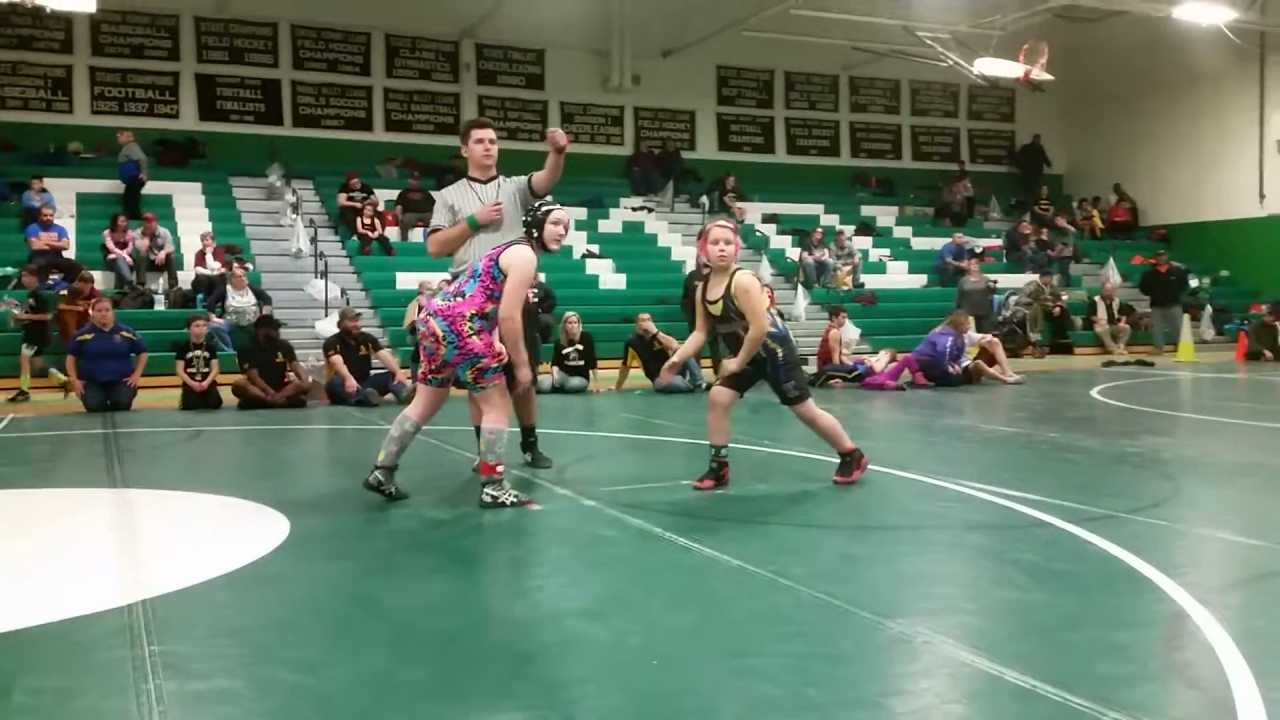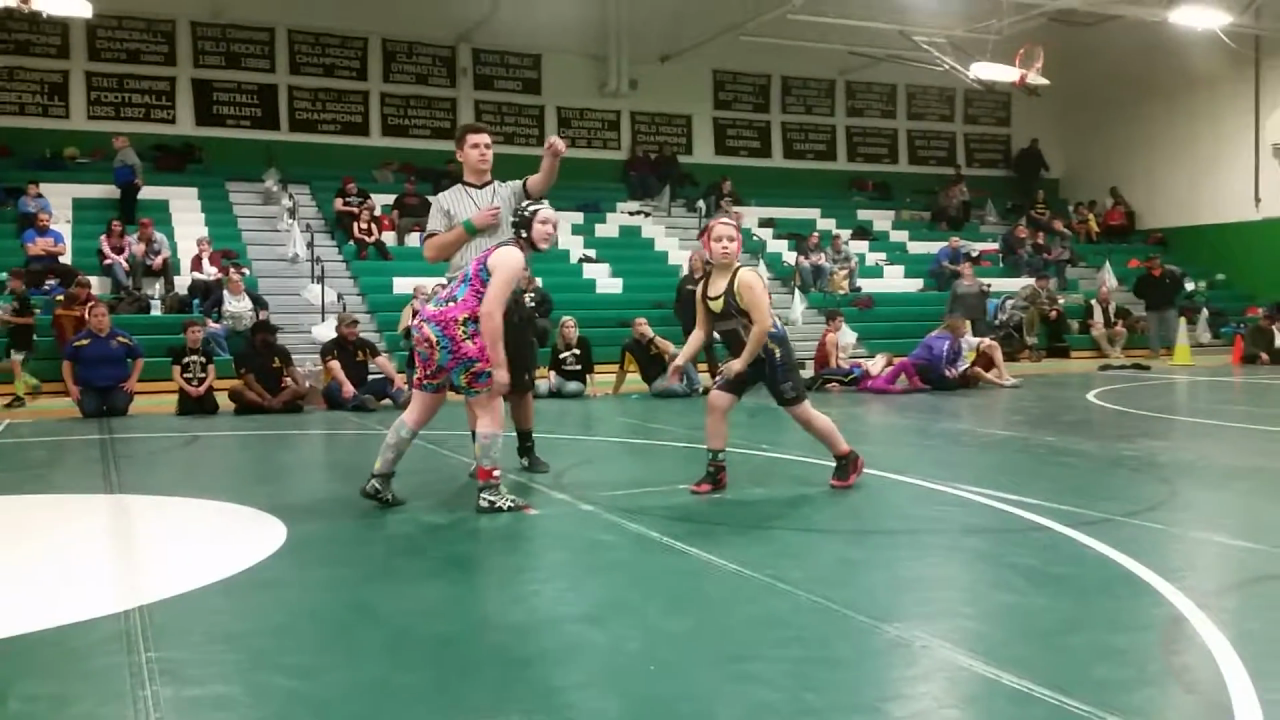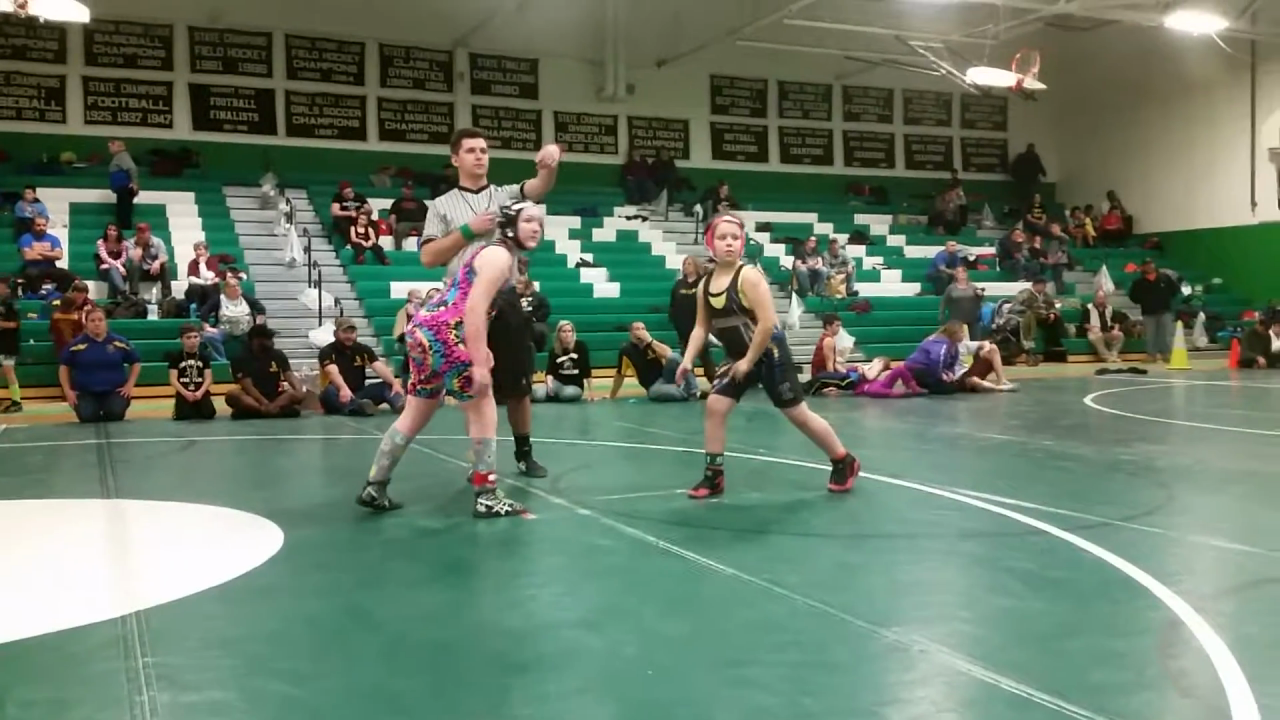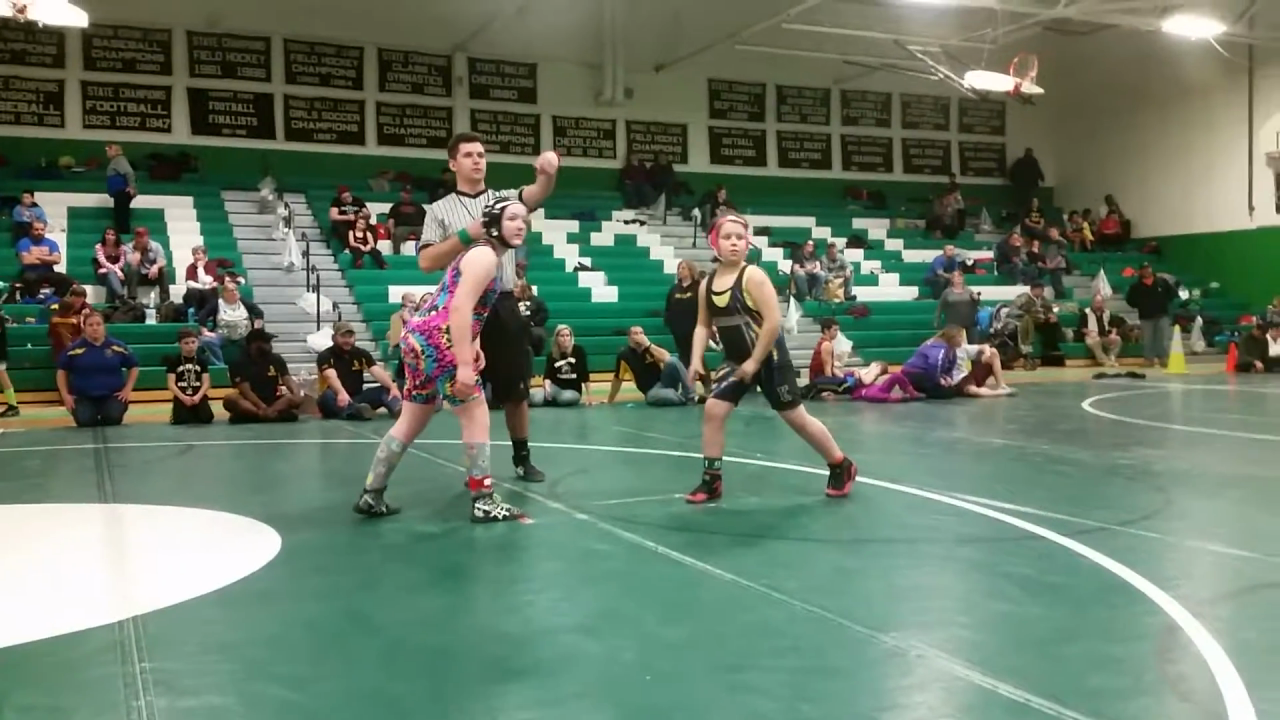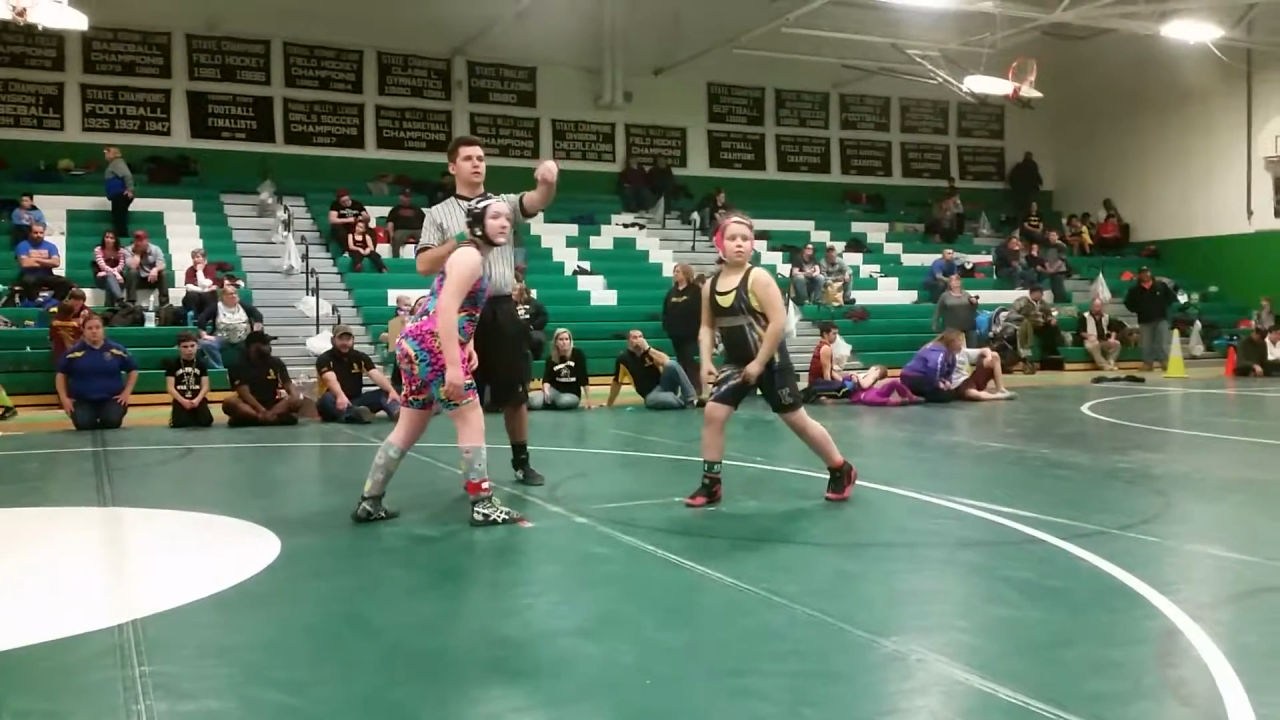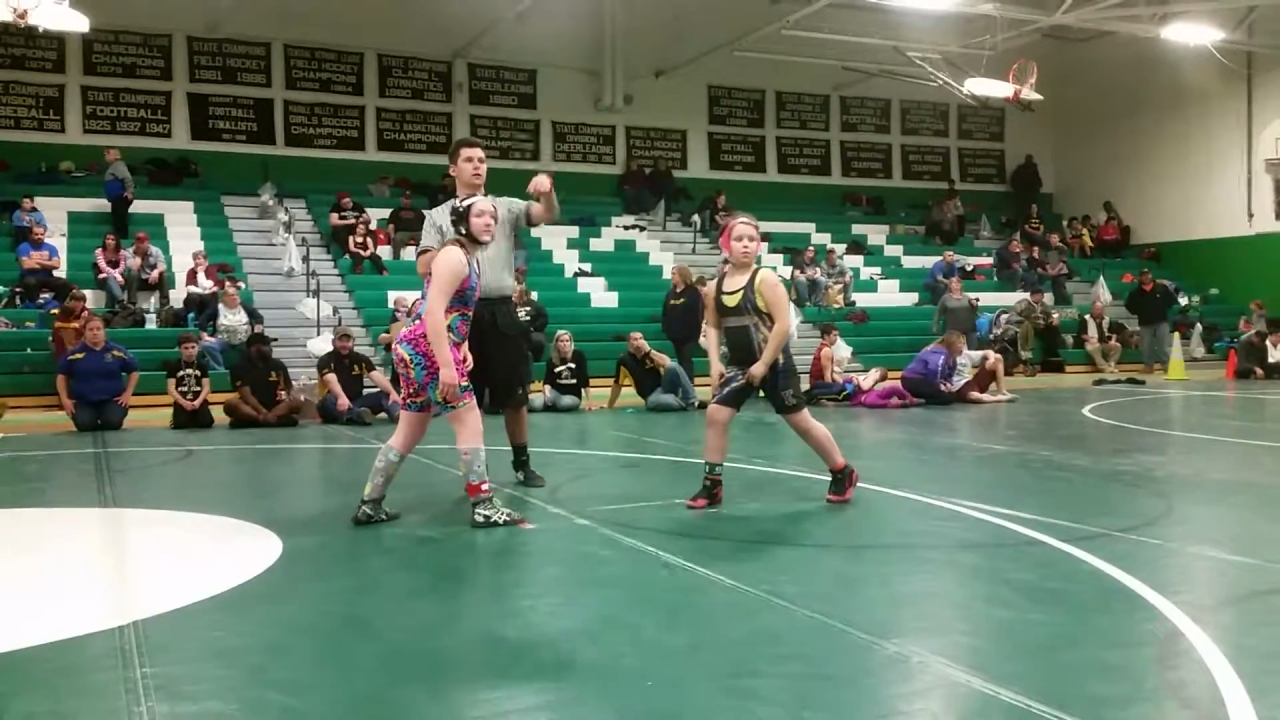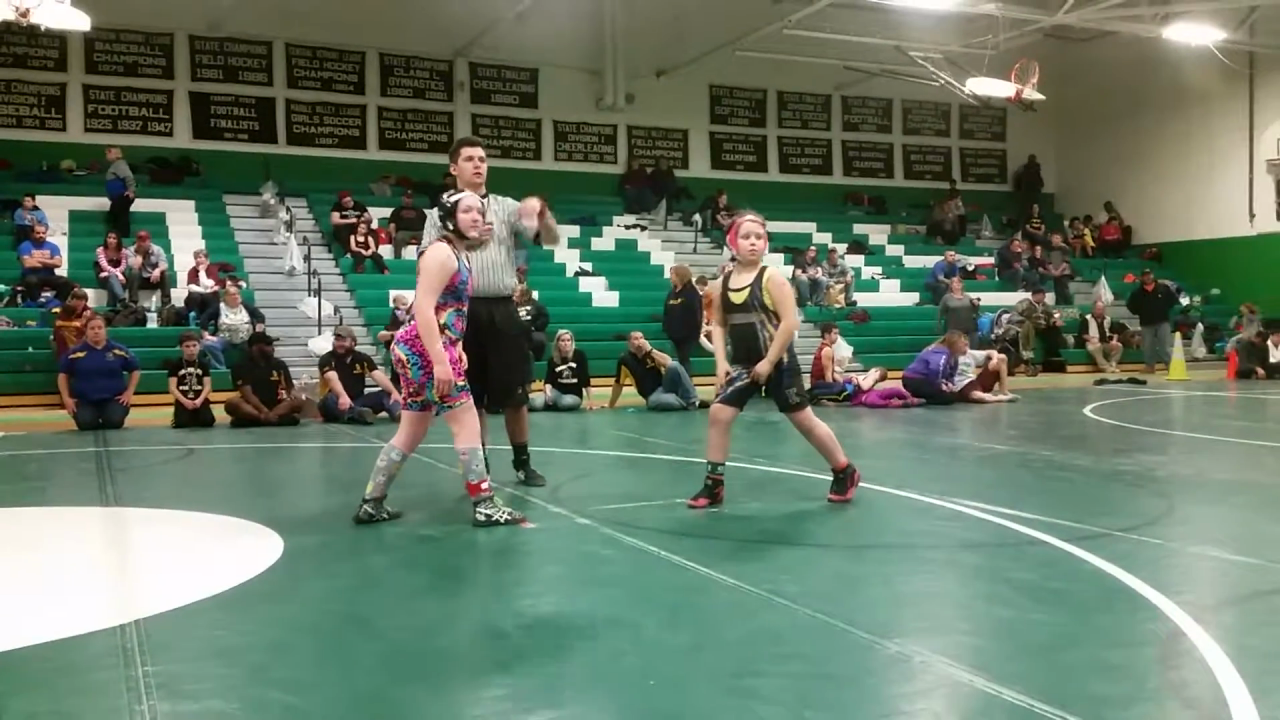
dt=0.1s
person 1, frame 1
left shoulder: (515, 188)
right shoulder: (450, 195)
left elbow: (548, 179)
right elbow: (434, 247)
left wrist: (557, 151)
right wrist: (473, 221)
left ankle: (530, 444)
person 1, frame 2
left shoulder: (511, 192)
right shoulder: (446, 200)
left elbow: (543, 182)
right elbow: (431, 252)
left wrist: (553, 157)
right wrist: (470, 226)
left knee: (520, 380)
left ankle: (527, 449)
person 1, frame 3
left shoulder: (507, 196)
right shoulder: (443, 205)
left elbow: (540, 187)
right elbow: (428, 257)
left wrist: (550, 165)
right wrist: (467, 231)
left hip: (504, 301)
left knee: (517, 384)
left ankle: (524, 454)
person 1, frame 4
left shoulder: (505, 200)
right shoulder: (440, 210)
left elbow: (540, 193)
right elbow: (426, 261)
left wrist: (548, 171)
right wrist: (465, 236)
left hip: (503, 305)
left knee: (515, 389)
left ankle: (522, 458)
person 1, frame 5
left shoulder: (504, 204)
right shoulder: (439, 213)
left elbow: (540, 201)
right elbow: (424, 264)
left wrist: (549, 179)
right wrist: (462, 239)
left hip: (501, 309)
left knee: (514, 393)
left ankle: (521, 461)
person 1, frame 6
left shoulder: (507, 207)
right shoulder: (439, 215)
left elbow: (549, 217)
right elbow: (424, 267)
left wrist: (547, 193)
left hip: (501, 310)
left knee: (515, 394)
left ankle: (522, 463)
person 1, frame 7
left shoulder: (507, 207)
right shoulder: (441, 214)
left elbow: (550, 238)
left wrist: (540, 212)
left hip: (501, 310)
right hip: (461, 312)
left knee: (515, 393)
right knee: (470, 397)
left ankle: (522, 462)
person 2, frame 1
left shoulder: (512, 250)
right shoulder: (525, 255)
right elbow: (510, 314)
left wrist: (494, 342)
right wrist: (522, 364)
left hip: (435, 320)
right hip: (458, 328)
left knee: (424, 404)
right knee: (498, 403)
left ankle: (382, 472)
right ankle: (493, 488)
person 2, frame 2
left shoulder: (503, 251)
right shoulder: (513, 255)
right elbow: (490, 311)
left wrist: (490, 348)
right wrist: (500, 364)
left hip: (431, 326)
right hip: (451, 333)
left knee: (420, 410)
right knee: (492, 409)
left ankle: (379, 480)
right ankle: (490, 492)
person 2, frame 3
left shoulder: (492, 252)
right shoulder: (499, 256)
right elbow: (475, 310)
left wrist: (481, 349)
right wrist: (480, 364)
left hip: (424, 331)
right hip: (444, 337)
left knee: (414, 417)
right knee: (484, 413)
left ankle: (374, 487)
right ankle: (487, 497)
person 2, frame 4
left shoulder: (484, 254)
right shoulder: (485, 256)
right elbow: (458, 310)
left wrist: (474, 347)
right wrist: (465, 365)
left hip: (420, 339)
right hip: (437, 343)
left knee: (410, 423)
right knee: (477, 418)
left ankle: (371, 495)
right ankle: (484, 502)
person 2, frame 5
left shoulder: (472, 255)
right shoulder: (469, 256)
right elbow: (446, 311)
left wrist: (467, 347)
right wrist: (454, 365)
left hip: (416, 345)
right hip: (431, 347)
left knee: (408, 430)
right knee: (471, 421)
left ankle: (369, 502)
right ankle: (483, 505)
person 2, frame 6
left shoulder: (468, 257)
right shoulder: (453, 256)
right elbow: (433, 312)
left wrist: (463, 349)
right wrist: (447, 363)
left hip: (416, 350)
right hip: (428, 351)
left knee: (408, 434)
right knee: (469, 424)
left ankle: (369, 504)
right ankle: (484, 506)
person 2, frame 7
left shoulder: (459, 254)
right shoulder: (441, 252)
right elbow: (423, 309)
left wrist: (457, 348)
right wrist: (441, 360)
left hip: (415, 350)
right hip: (425, 350)
left knee: (410, 434)
right knee: (466, 423)
left ankle: (371, 503)
right ankle: (484, 505)
person 3, frame 1
left shoulder: (744, 281)
right shoulder: (704, 288)
left elbow: (760, 328)
right elbow: (700, 333)
left wrist: (739, 362)
right wrist: (677, 359)
left hip: (775, 350)
right hip: (746, 353)
left knee: (805, 410)
right knee: (718, 398)
left ankle: (852, 455)
right ankle: (718, 468)
person 3, frame 2
left shoulder: (746, 278)
right shoulder: (705, 286)
left elbow: (763, 324)
right elbow: (702, 329)
left wrist: (744, 361)
right wrist: (682, 359)
left hip: (772, 352)
right hip: (741, 355)
left knee: (800, 411)
right knee: (716, 402)
left ankle: (847, 458)
right ankle: (716, 472)
person 3, frame 3
left shoulder: (749, 276)
right shoulder: (706, 284)
left elbow: (768, 322)
right elbow: (702, 326)
left wrist: (749, 360)
right wrist: (688, 359)
left hip: (770, 354)
right hip: (739, 357)
left knee: (797, 413)
right knee: (715, 406)
left ankle: (844, 461)
right ankle: (713, 476)
person 3, frame 4
left shoulder: (753, 276)
right shoulder: (707, 284)
left elbow: (773, 321)
right elbow: (703, 325)
left wrist: (755, 360)
right wrist: (697, 358)
left hip: (769, 358)
right hip: (735, 360)
left knee: (795, 417)
right knee: (713, 410)
left ankle: (841, 466)
right ankle: (711, 481)
person 3, frame 5
left shoulder: (758, 278)
right shoulder: (711, 284)
left elbow: (778, 322)
right elbow: (707, 326)
left wrist: (759, 362)
right wrist: (706, 360)
left hip: (771, 361)
right hip: (736, 363)
left knee: (797, 419)
right knee: (713, 414)
left ankle: (841, 470)
right ankle: (711, 484)
person 3, frame 6
left shoulder: (765, 279)
right shoulder: (717, 285)
left elbow: (783, 324)
right elbow: (712, 326)
left wrist: (764, 363)
right wrist: (714, 362)
left hip: (774, 364)
right hip: (737, 364)
left knee: (800, 421)
right knee: (715, 415)
left ankle: (843, 472)
right ankle: (712, 486)
person 3, frame 7
left shoulder: (772, 277)
right shoulder: (723, 283)
left elbow: (790, 322)
right elbow: (718, 324)
left wrist: (769, 361)
right wrist: (721, 360)
left hip: (778, 362)
right hip: (741, 363)
left knee: (804, 420)
right knee: (718, 415)
left ankle: (845, 472)
right ankle: (713, 485)
